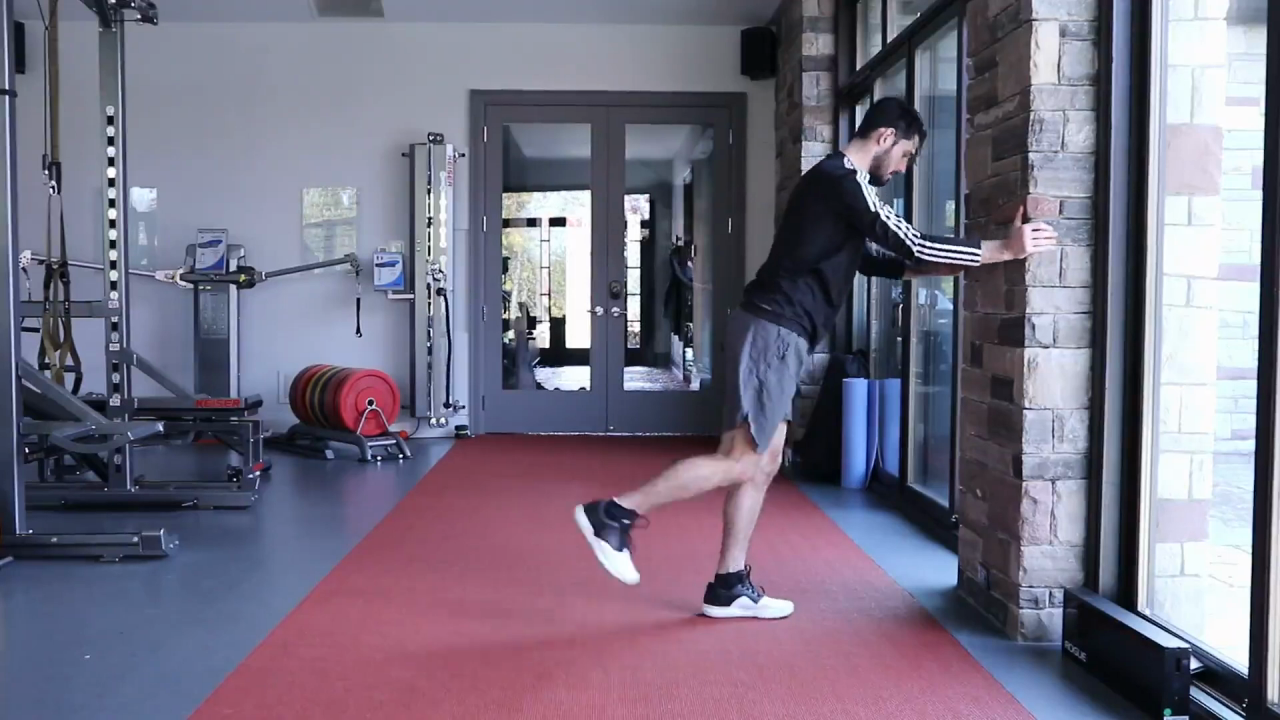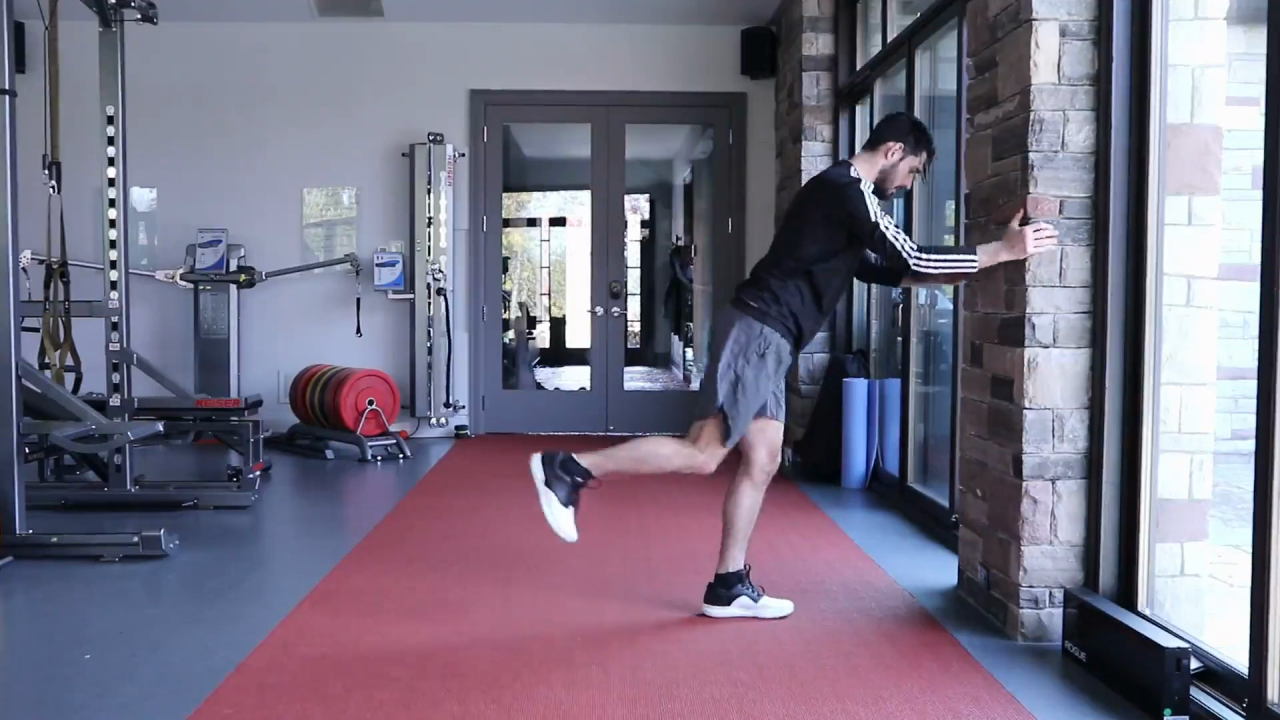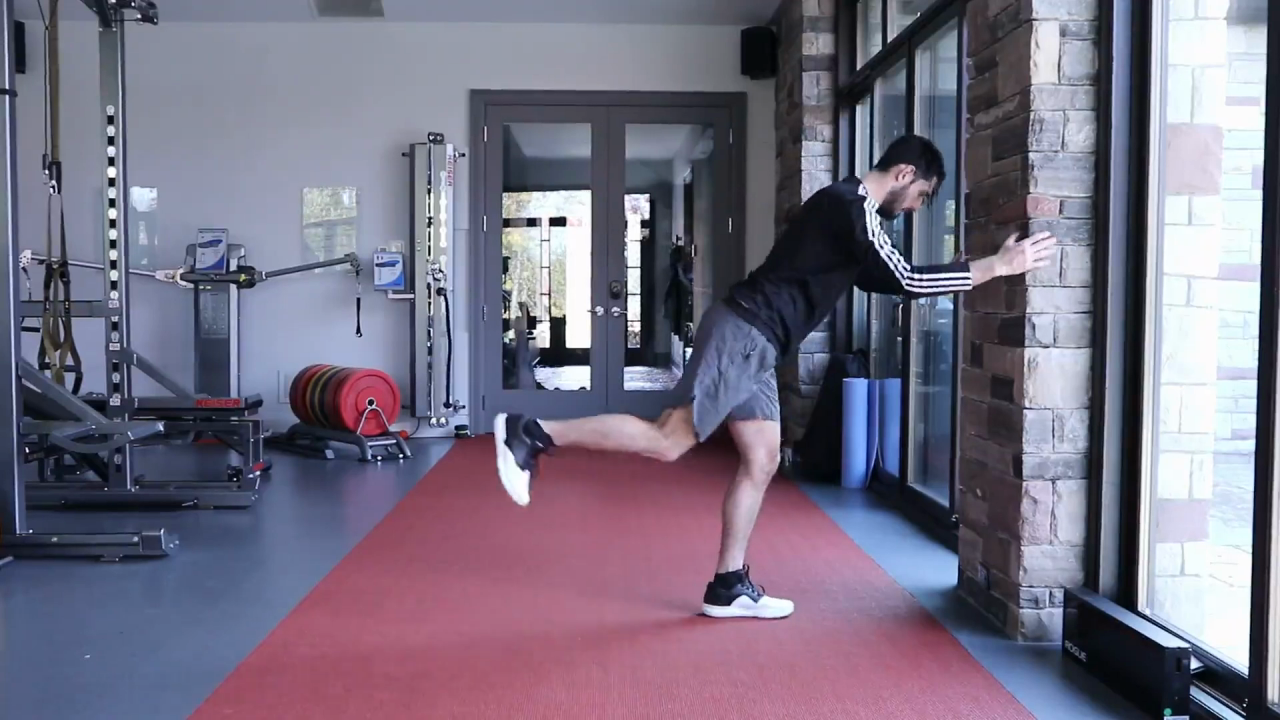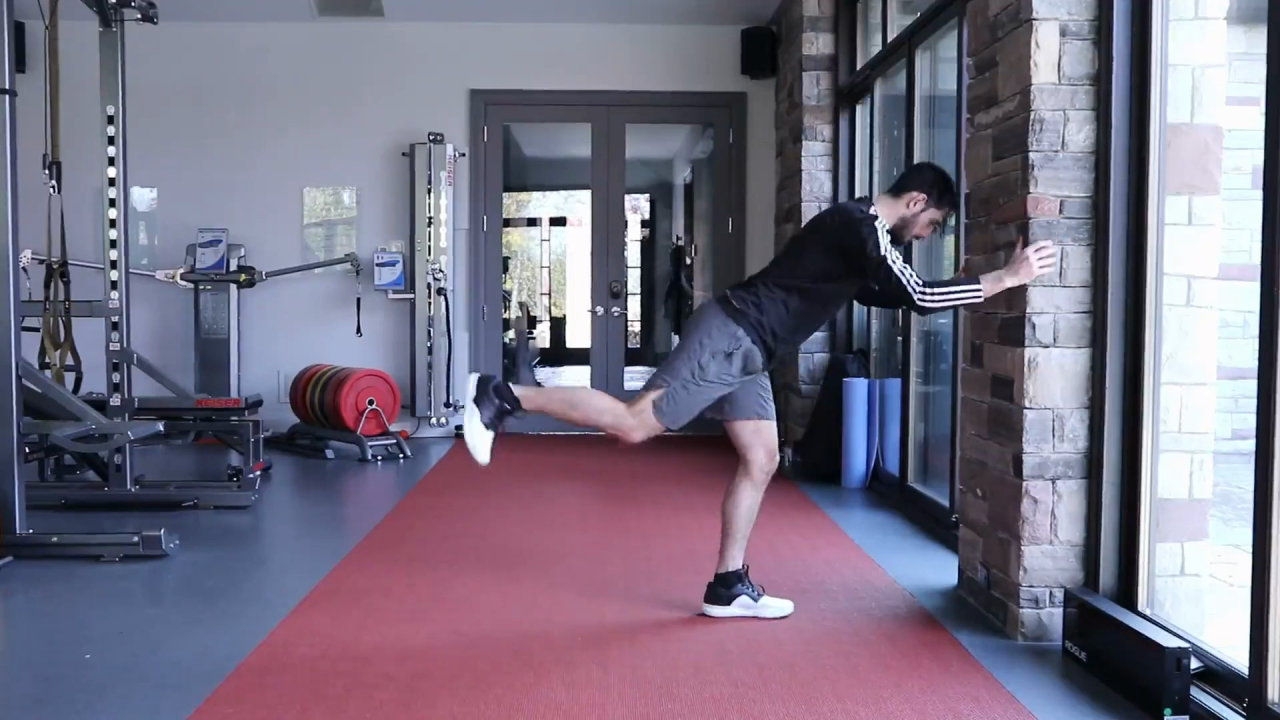
dt=0.1s
person 1, frame 1
left shoulder: (835, 181)
right shoulder: (845, 180)
left elbow: (878, 259)
right elbow: (909, 244)
left wrist: (961, 261)
right wrist: (1003, 249)
left hip: (777, 334)
right hip: (774, 333)
left knee: (765, 461)
right knee: (741, 462)
left ankle: (730, 586)
right ankle: (613, 514)
person 1, frame 2
left shoulder: (847, 191)
right shoulder: (848, 188)
left elbow: (881, 267)
right elbow: (911, 261)
left wrist: (986, 255)
right wrist: (1001, 251)
left hip: (768, 337)
right hip: (757, 333)
left knee: (761, 461)
right knee: (703, 453)
left ankle: (729, 588)
right ankle: (571, 471)
person 1, frame 3
left shoulder: (849, 207)
right shoulder: (851, 203)
left elbow: (882, 278)
right elbow: (905, 278)
left wrist: (978, 268)
right wrist: (999, 266)
left hip: (753, 340)
right hip: (742, 335)
left knee: (761, 462)
right knee: (668, 440)
left ankle: (729, 585)
right ankle: (532, 435)
person 1, frame 4
left shoulder: (863, 230)
right shoulder: (864, 226)
left elbow: (891, 294)
right elbow: (919, 298)
left wrist: (972, 286)
right wrist: (1006, 277)
left hip: (742, 349)
right hip: (727, 337)
left knee: (761, 461)
right knee: (634, 424)
left ankle: (730, 588)
right ankle: (501, 399)
